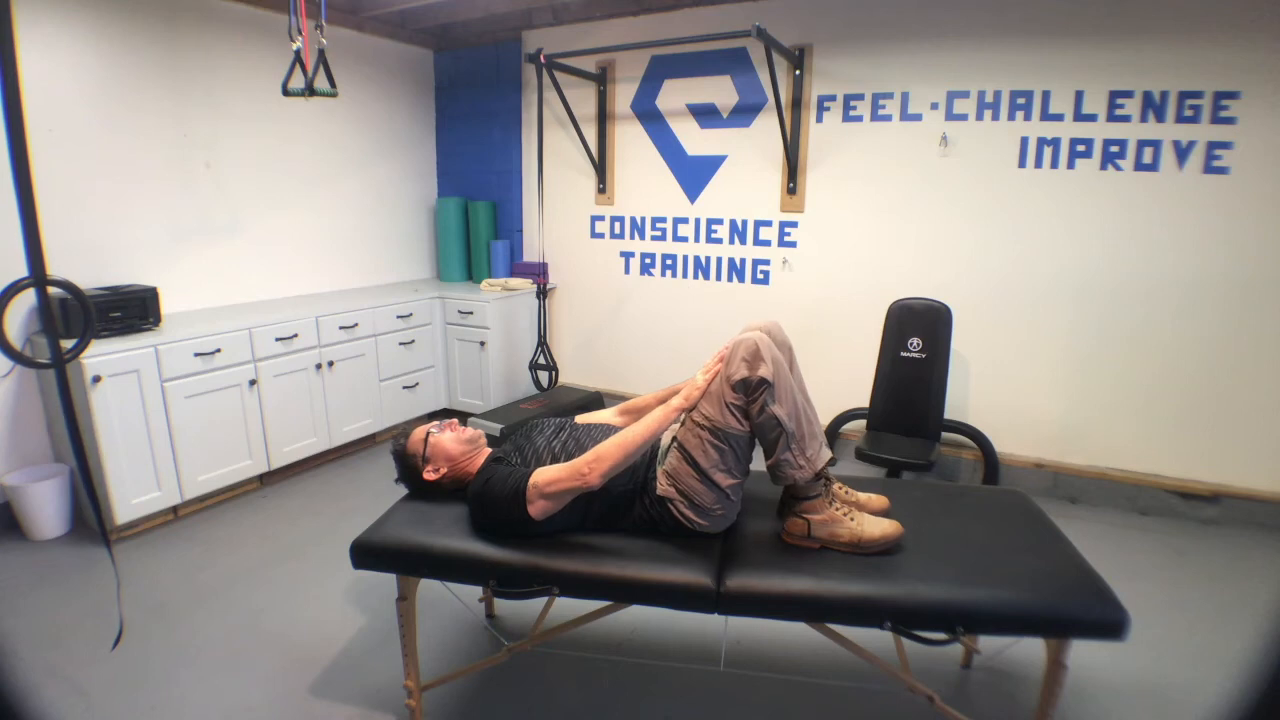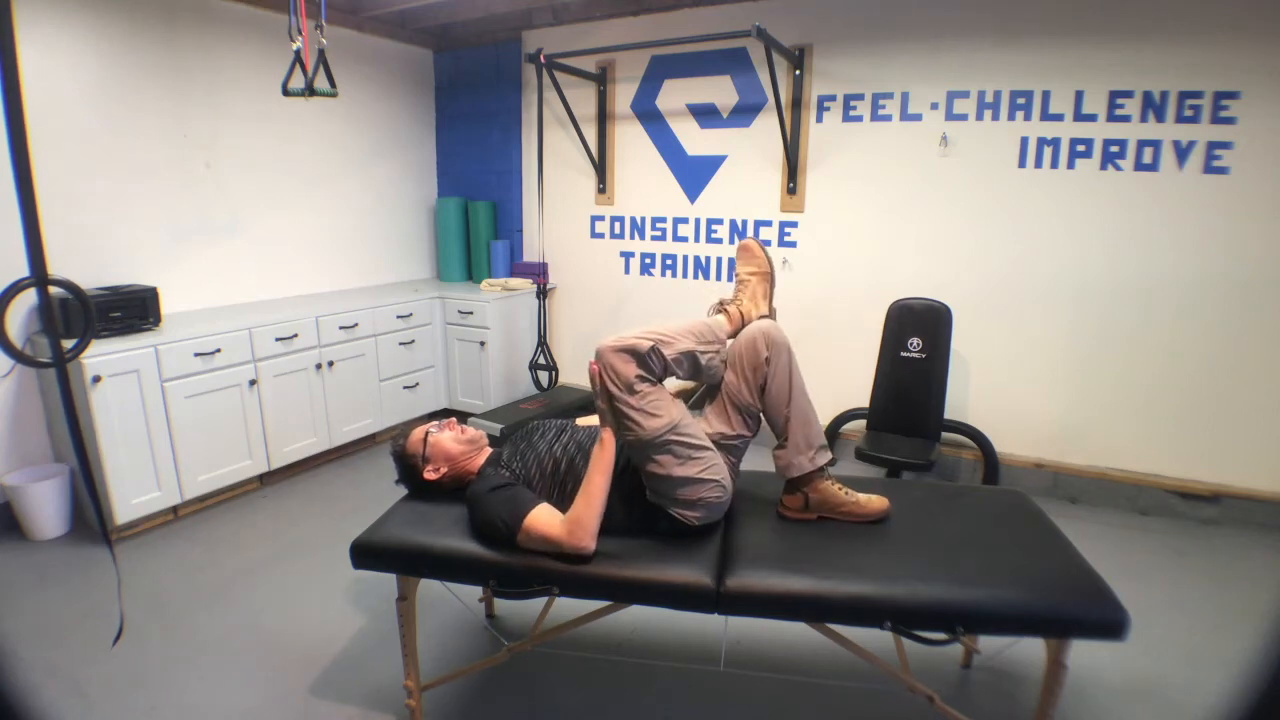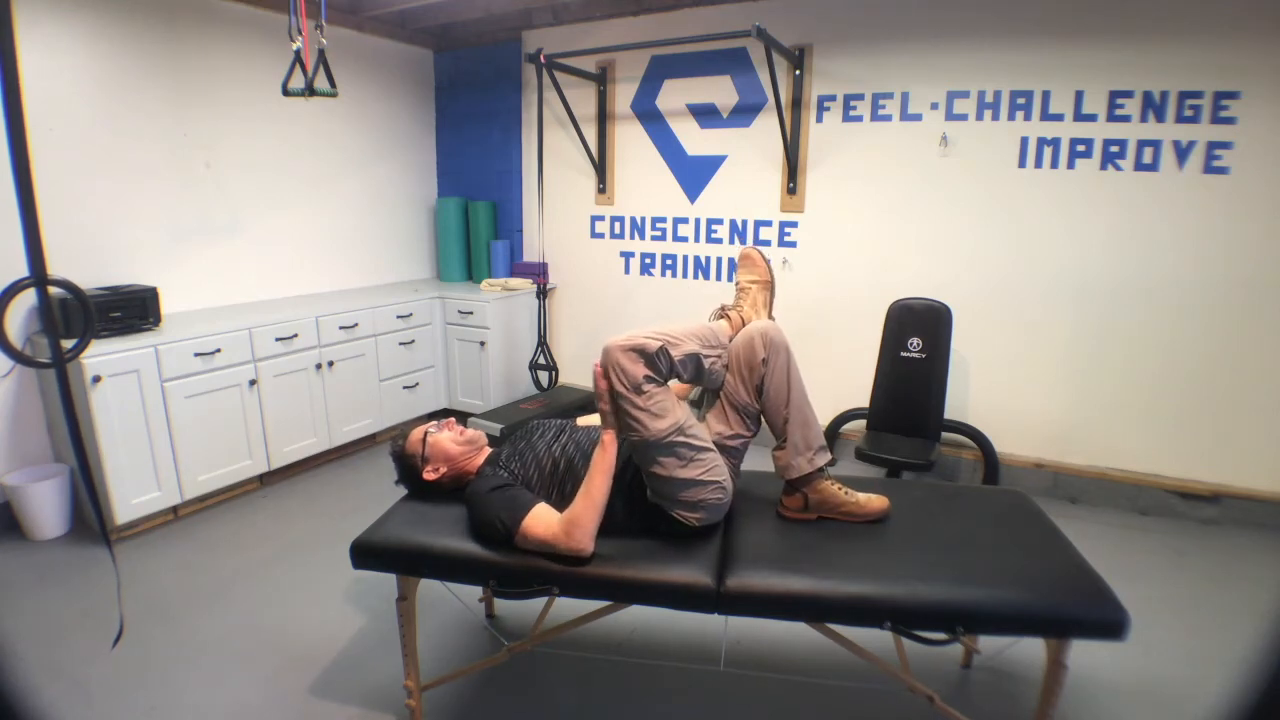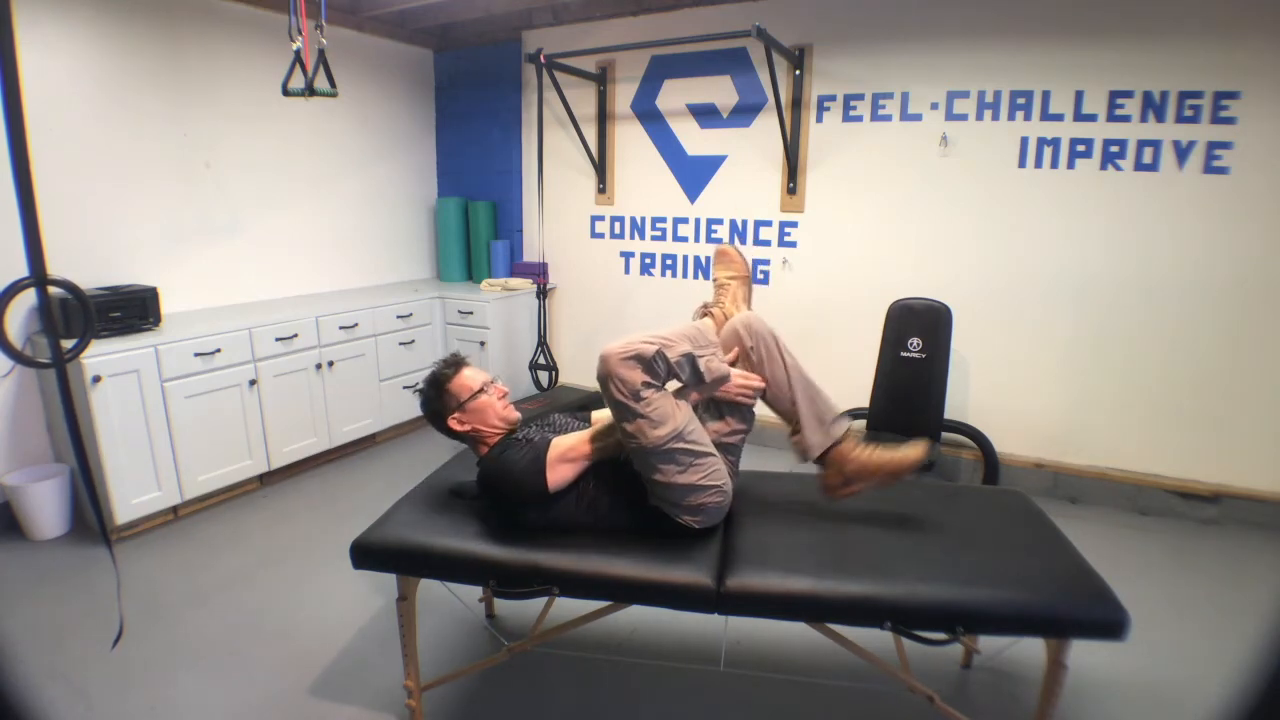
dt=1s
person 1, frame 1
left shoulder: (520, 442)
right shoulder: (492, 493)
left elbow: (617, 416)
right elbow: (588, 473)
left wrist: (700, 385)
right wrist: (682, 402)
left hip: (667, 455)
right hip: (685, 500)
left knee: (765, 337)
right knee: (752, 354)
left ankle: (811, 482)
right ankle: (811, 507)
person 1, frame 2
left shoulder: (522, 440)
right shoulder: (489, 497)
right elbow: (578, 539)
left wrist: (697, 383)
right wrist: (609, 429)
left hip: (702, 459)
right hip: (694, 493)
left knee: (765, 340)
right knee: (616, 355)
left ankle: (808, 485)
right ankle: (736, 314)
person 1, frame 3
left shoulder: (527, 436)
right shoulder: (488, 497)
right elbow: (576, 540)
left wrist: (691, 381)
right wrist: (611, 431)
left hip: (702, 459)
right hip: (692, 497)
left knee: (764, 339)
right knee: (622, 353)
left ankle: (807, 485)
right ankle: (735, 320)
person 1, frame 4
left shoulder: (536, 429)
right shoulder: (503, 473)
left elbow: (627, 417)
right elbow: (600, 443)
left wrist: (695, 379)
right wrist: (699, 385)
left hip: (695, 465)
right hip: (692, 500)
left knee: (749, 332)
right knee: (619, 359)
left ankle: (840, 459)
right ankle: (718, 322)
